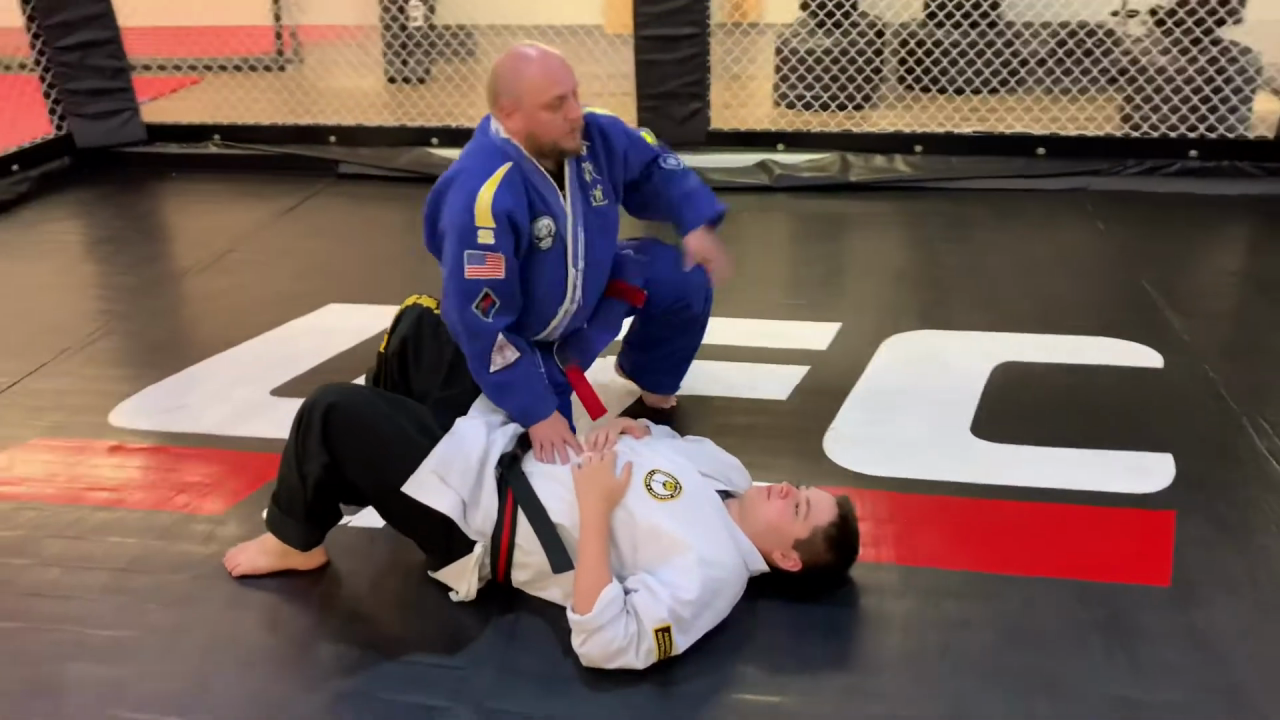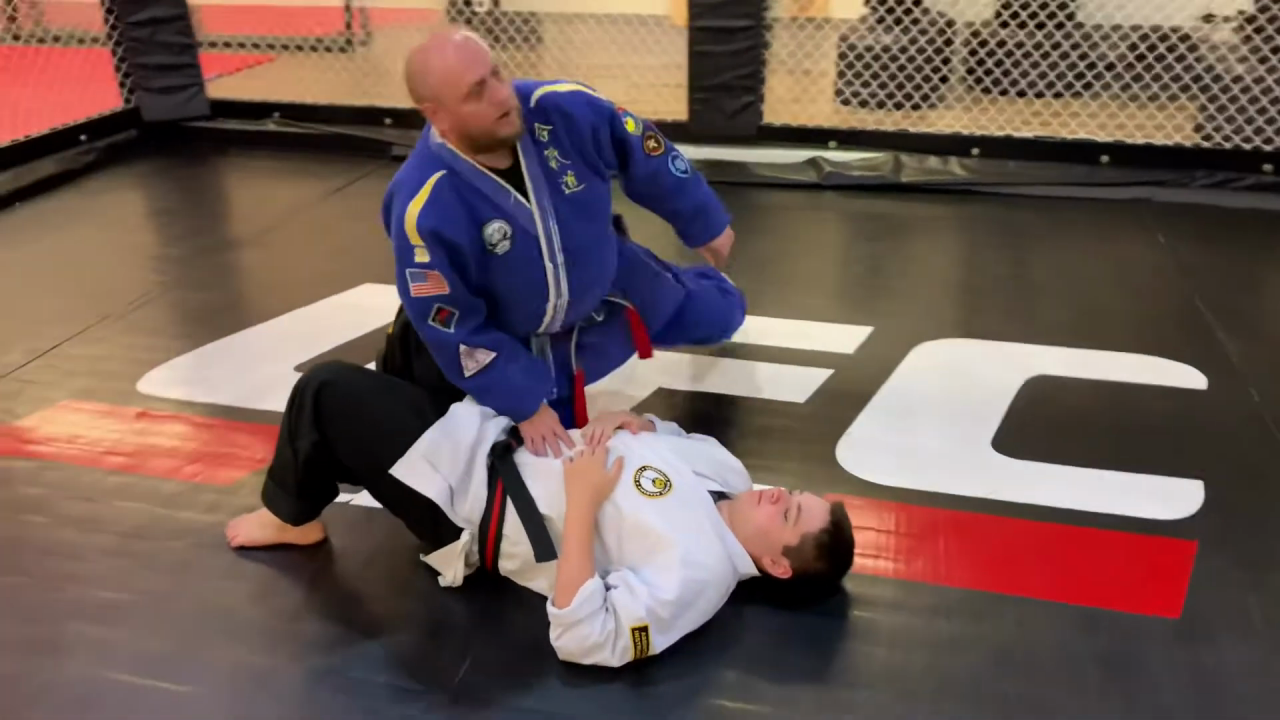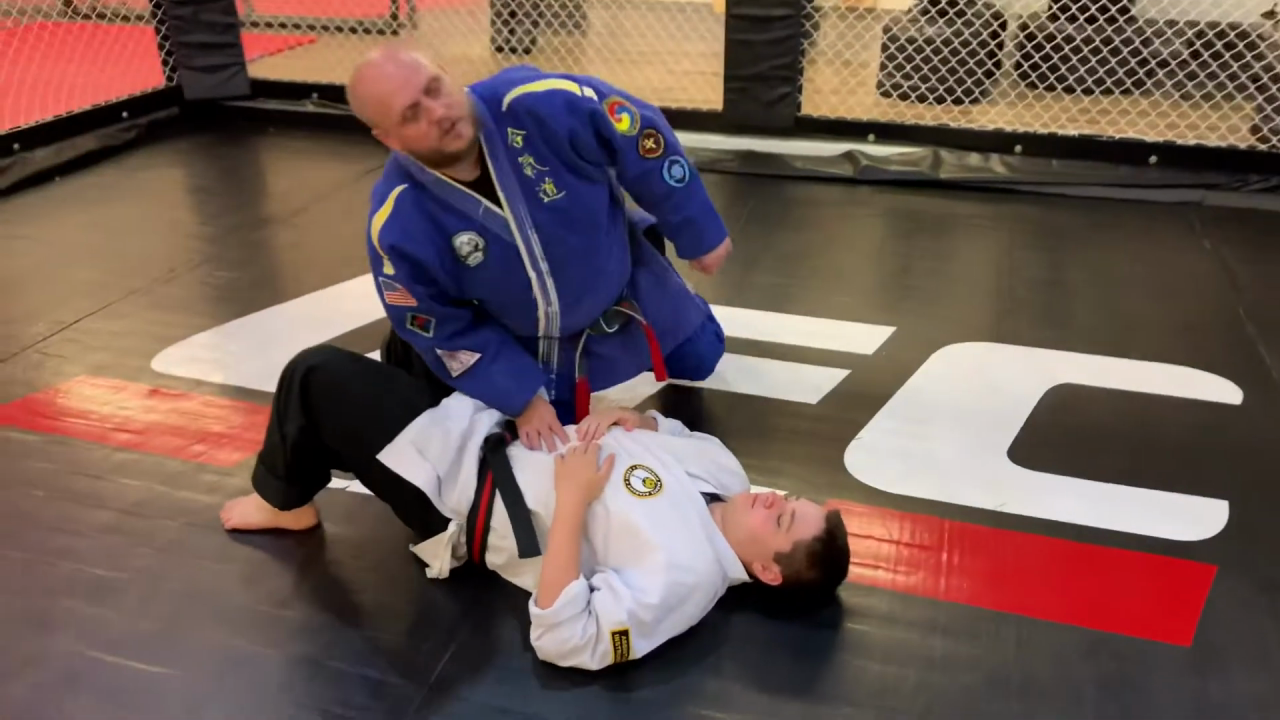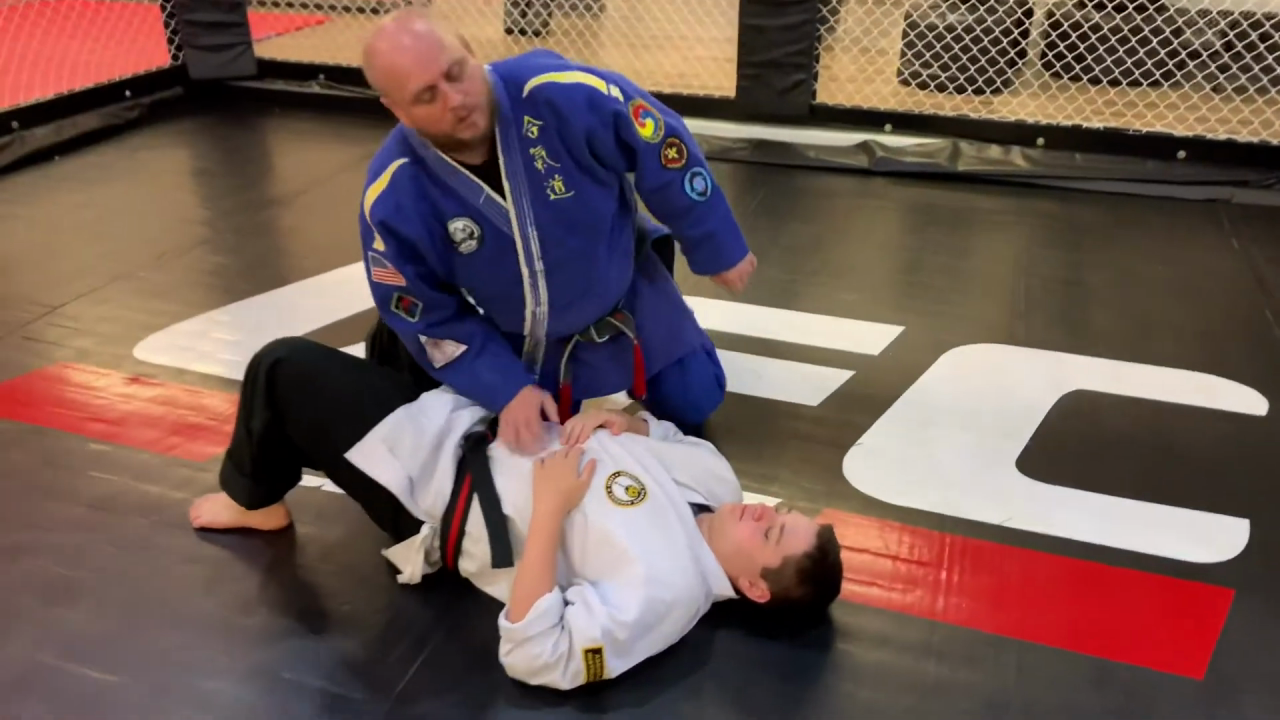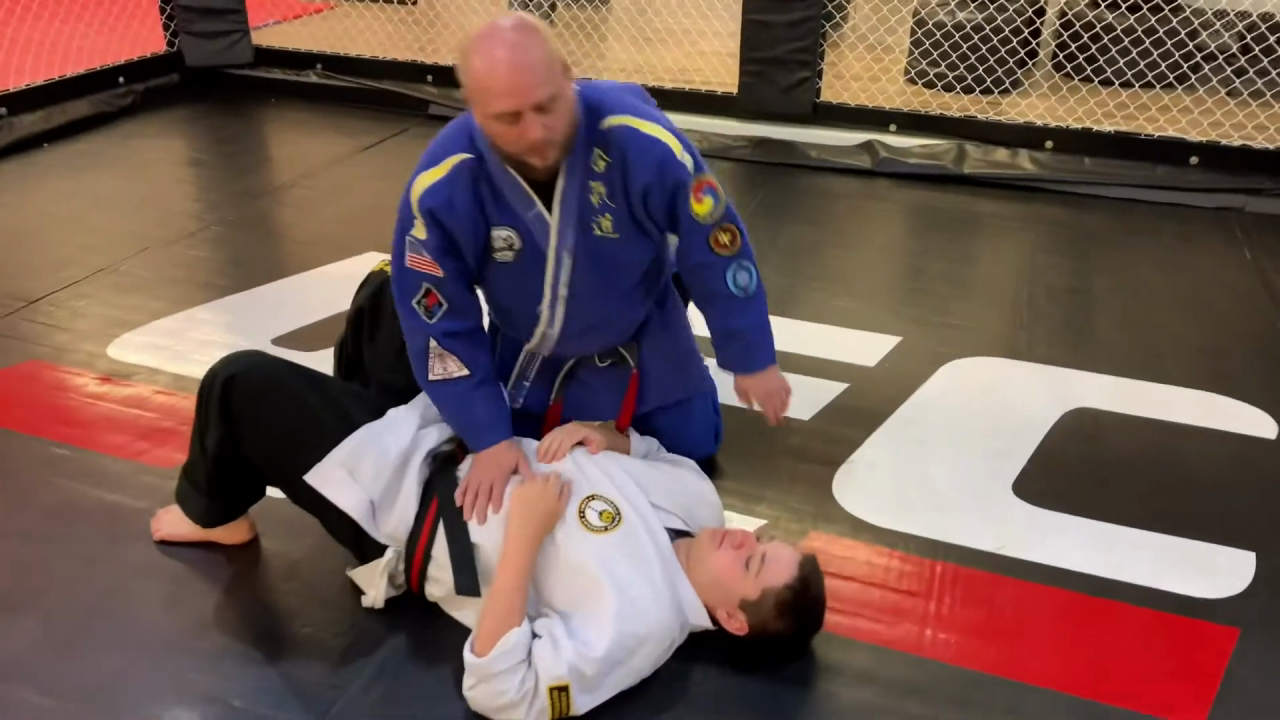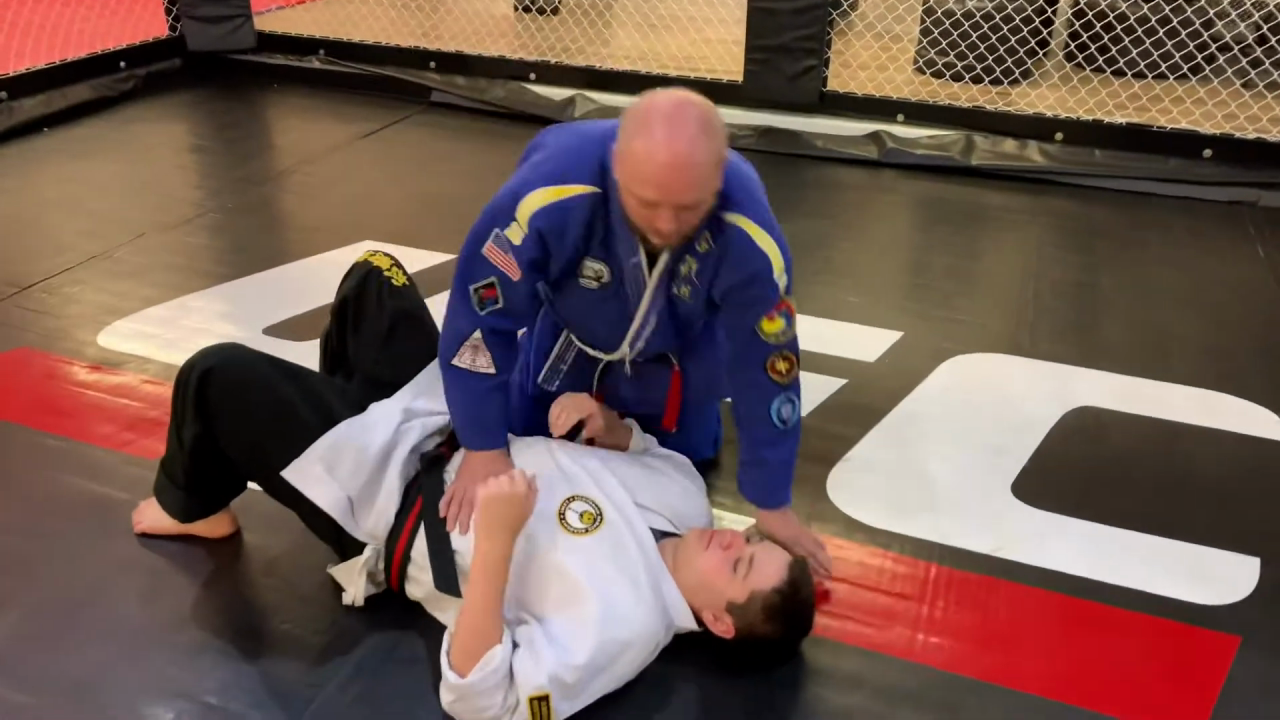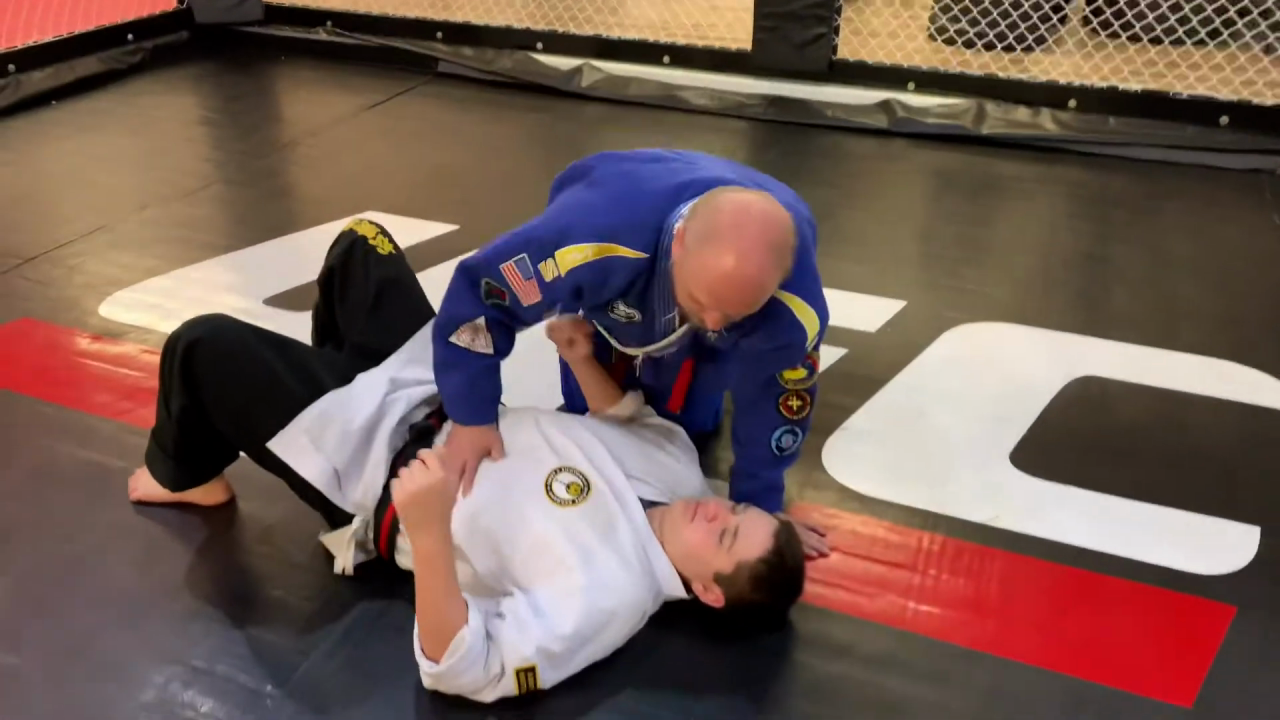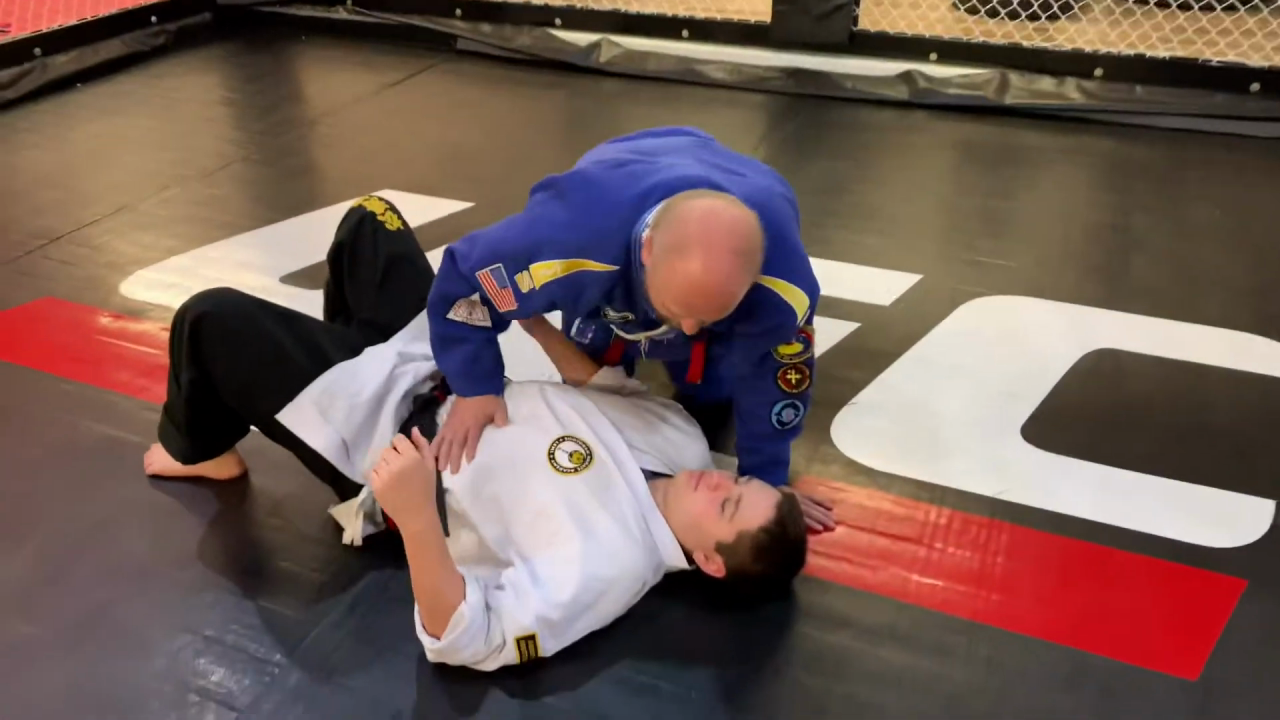
dt=0.3s
person 1, frame 1
left shoulder: (711, 573)
right shoulder: (728, 474)
left elbow: (605, 645)
right elbow: (662, 443)
left wrist: (594, 508)
right wrist: (626, 426)
left hip: (475, 514)
right hip: (511, 441)
left knee: (331, 412)
left ankle: (294, 543)
right ankle: (367, 453)
person 1, frame 2
left shoulder: (697, 572)
right shoulder: (727, 473)
left elbow: (580, 638)
right elbow: (666, 437)
left wrist: (581, 504)
right wrist: (630, 421)
left hip: (469, 503)
right hip: (510, 429)
left knee: (326, 391)
left ankle: (289, 518)
right ankle: (390, 413)
person 1, frame 3
left shoulder: (684, 575)
right shoulder: (724, 473)
left elbow: (563, 640)
right elbow: (670, 433)
left wrist: (571, 499)
right wrist: (630, 419)
left hip: (462, 490)
right hip: (506, 426)
left knee: (316, 375)
left ankle: (283, 503)
right ankle: (396, 399)
person 1, frame 4
left shoulder: (664, 590)
right shoulder: (715, 479)
left elbow: (533, 656)
right elbow: (663, 434)
left wrist: (549, 507)
right wrist: (621, 421)
left hip: (438, 494)
right hip: (489, 426)
left knee: (284, 368)
left ankle: (251, 501)
right ankle: (385, 397)
person 1, frame 5
left shoulder: (639, 622)
right shoulder: (695, 500)
right elbow: (643, 447)
left wrist: (525, 535)
right wrist: (600, 436)
left hip: (410, 523)
right hip: (462, 444)
left knee: (240, 385)
left ankle: (212, 517)
right ankle: (352, 424)
person 1, frame 6
left shoulder: (622, 626)
right shoulder: (683, 497)
right elbow: (635, 447)
left wrist: (494, 538)
right wrist: (601, 413)
left hip: (388, 511)
right hip: (448, 436)
left knee: (217, 376)
right knee: (374, 276)
left ankle: (191, 509)
right ankle: (340, 412)
person 1, frame 7
left shoulder: (608, 595)
right shoulder: (677, 465)
left elbow: (458, 668)
right elbow: (623, 421)
left wrist: (429, 530)
right wrist: (582, 356)
left hip: (380, 472)
right hip: (441, 403)
left knee: (203, 346)
right knee: (361, 242)
left ankle: (185, 477)
right ankle: (332, 375)
person 1, frame 8
left shoulder: (607, 563)
right shoulder: (681, 441)
left elbow: (459, 638)
right elbow: (612, 393)
left wrist: (415, 515)
right wrist: (542, 328)
left hip: (386, 441)
right hip: (446, 377)
left knee: (210, 320)
right knee: (370, 219)
left ankle: (200, 450)
right ankle: (341, 352)
person 2, frame 1
left shoulder: (593, 132)
right shoulder: (483, 197)
left elbow: (652, 166)
right elbow: (482, 323)
left wrist: (695, 222)
right wrist: (536, 414)
right hip: (520, 340)
left knee: (687, 278)
right knee: (549, 458)
left ankle: (650, 374)
person 2, frame 2
left shoulder: (561, 108)
right shoulder: (426, 210)
left elbow: (645, 154)
right elbow: (452, 327)
left wrist: (707, 225)
right wrist: (525, 408)
left hip: (609, 280)
right hip: (524, 342)
left knee: (719, 317)
right knee: (551, 448)
person 2, frame 3
left shoulder: (538, 104)
right shoulder: (397, 220)
left elbow: (643, 140)
right elbow: (446, 331)
left wrist: (700, 234)
right wrist: (522, 399)
left hip: (624, 282)
left knee: (698, 360)
right knee: (548, 451)
person 2, frame 4
left shoulder: (561, 96)
right shoulder: (394, 197)
left elbow: (667, 155)
right elbow: (431, 317)
left wrist: (721, 250)
right wrist: (507, 391)
left hip: (627, 301)
right hip: (524, 348)
left knee: (694, 405)
right knee: (532, 450)
person 2, frame 5
left shoulder: (636, 138)
right shoulder: (442, 186)
left elbow: (716, 246)
right elbow: (436, 322)
left wrist: (751, 359)
right wrist: (486, 439)
left hip: (640, 342)
right hip: (525, 355)
left knee: (690, 454)
right knee: (518, 480)
person 2, frame 6
left shoulder: (746, 232)
right shoulder: (552, 195)
left elbow: (766, 364)
right elbow: (481, 311)
left wrist: (773, 499)
right wrist: (483, 446)
left hip: (677, 350)
right hip: (569, 337)
left knee: (691, 460)
person 2, frame 7
left shoulder: (793, 303)
right shoulder: (596, 230)
left elbow: (773, 406)
right elbow: (477, 289)
left wrist: (758, 511)
right wrist: (472, 416)
right hip: (605, 306)
left knee: (688, 431)
person 2, frame 8
left shoulder: (781, 282)
right shoulder: (568, 240)
left elbow: (775, 381)
right elbow: (463, 279)
left wrist: (763, 484)
right wrist: (475, 388)
left knee: (707, 406)
